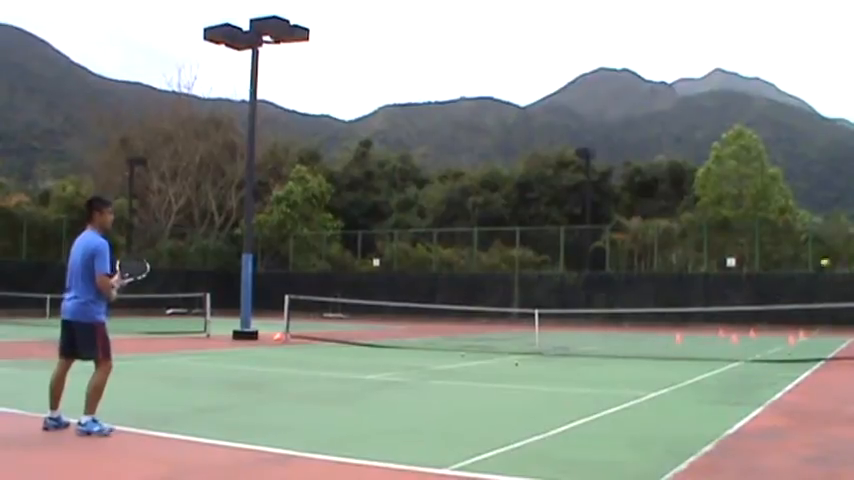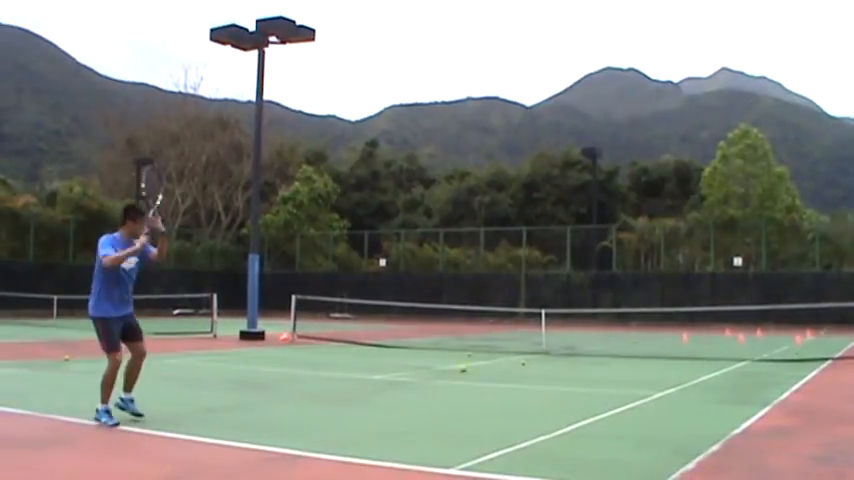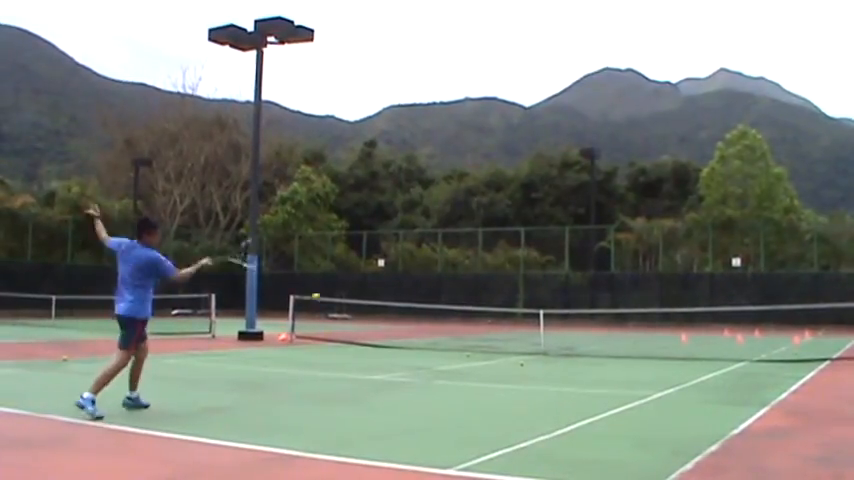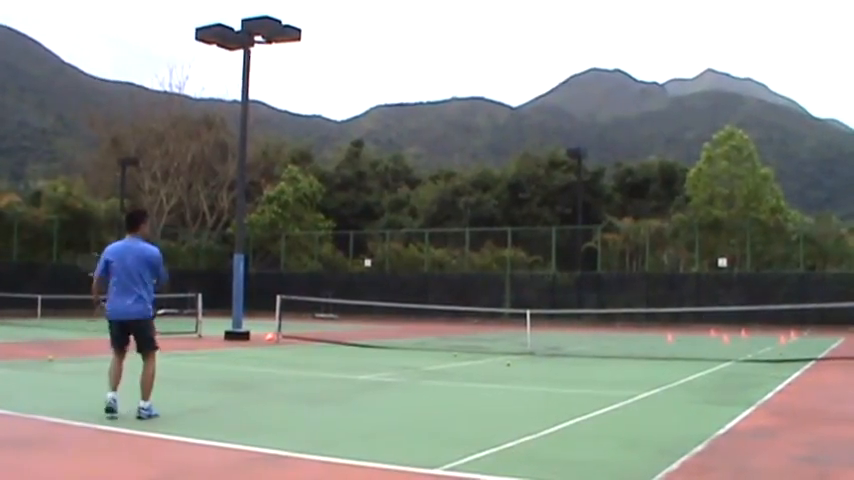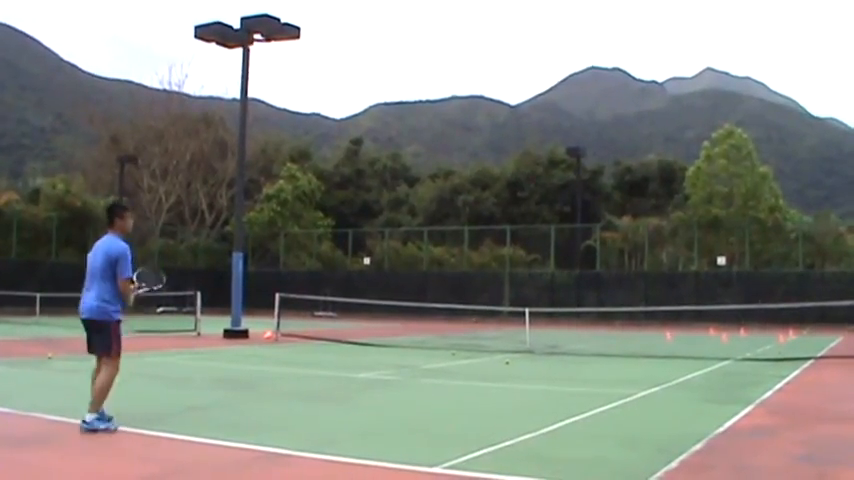
dt=0.7s
person 1, frame 1
left shoulder: (80, 240)
right shoulder: (99, 244)
right elbow: (100, 282)
left wrist: (110, 283)
right wrist: (111, 294)
left hip: (70, 310)
right hip: (89, 313)
left knee: (64, 364)
right knee: (103, 365)
left ankle: (53, 416)
right ankle: (87, 420)
person 1, frame 2
left shoulder: (139, 244)
right shoulder: (107, 241)
left elbow: (160, 257)
right elbow: (108, 263)
left wrist: (161, 233)
right wrist: (135, 249)
left hip: (125, 310)
right hip: (104, 312)
left knee: (140, 352)
right knee: (115, 359)
left ankle: (126, 397)
right ankle: (103, 408)
person 1, frame 3
left shoulder: (124, 246)
right shoulder: (153, 257)
left elbow: (104, 238)
right elbow: (178, 277)
left wrist: (96, 218)
right wrist: (200, 264)
left hip: (124, 309)
right hip: (135, 314)
left knee: (142, 351)
right knee: (122, 359)
left ankle: (132, 396)
right ankle: (88, 397)
person 1, frame 4
left shoulder: (111, 250)
right shoulder: (152, 252)
left elbow: (97, 281)
right elbow: (162, 283)
left wrist: (97, 300)
left hip: (115, 313)
right hip: (141, 313)
left knee: (118, 355)
right knee: (149, 359)
left ankle: (112, 397)
right ankle: (145, 406)
person 1, frame 5
left shoulder: (99, 245)
right shoulder: (121, 248)
right elbow: (124, 285)
left wrist: (124, 293)
right wrist: (128, 300)
left hip: (89, 310)
right hip: (106, 313)
left knee: (103, 361)
right knee: (111, 365)
left ankle: (95, 410)
right ankle: (91, 418)
